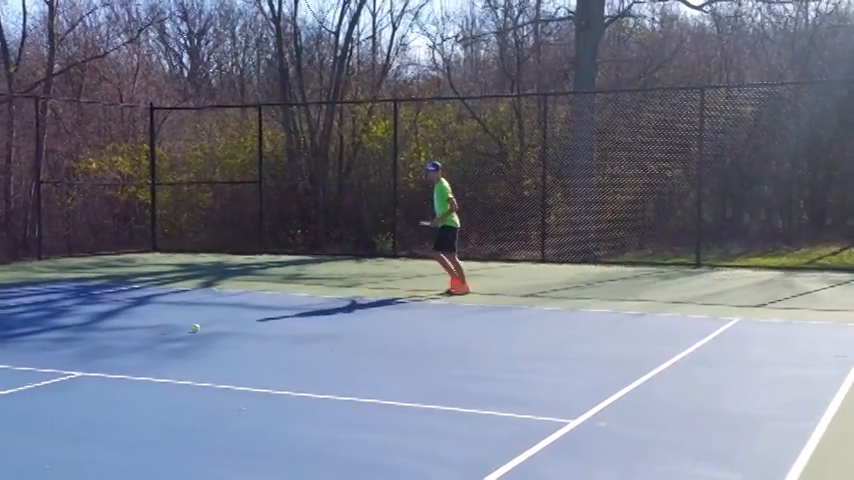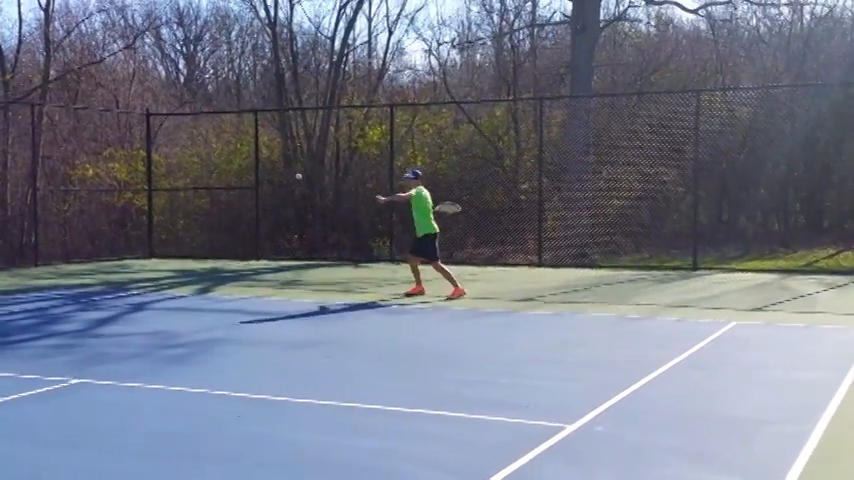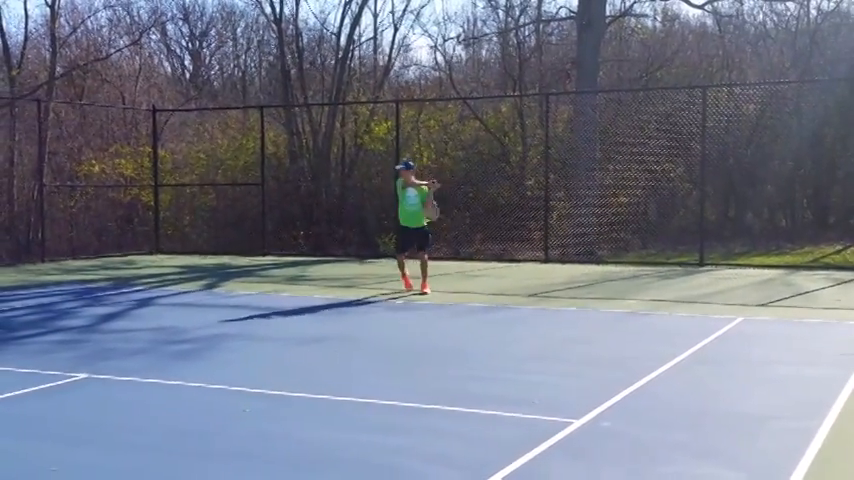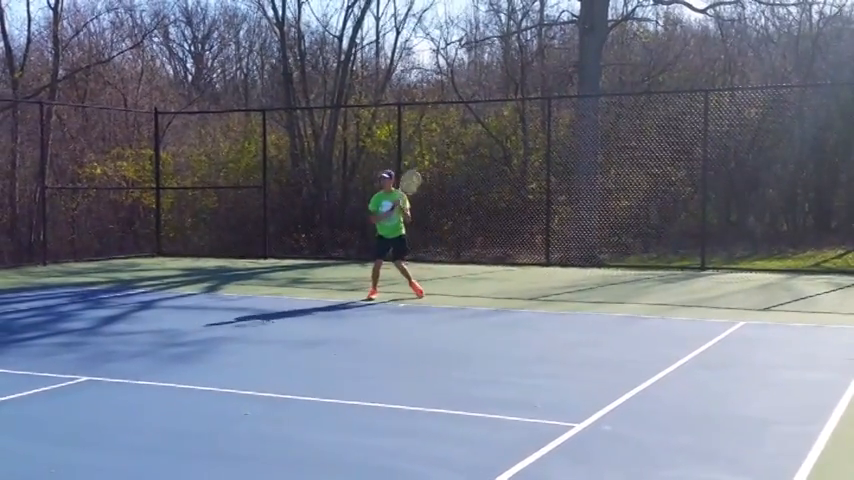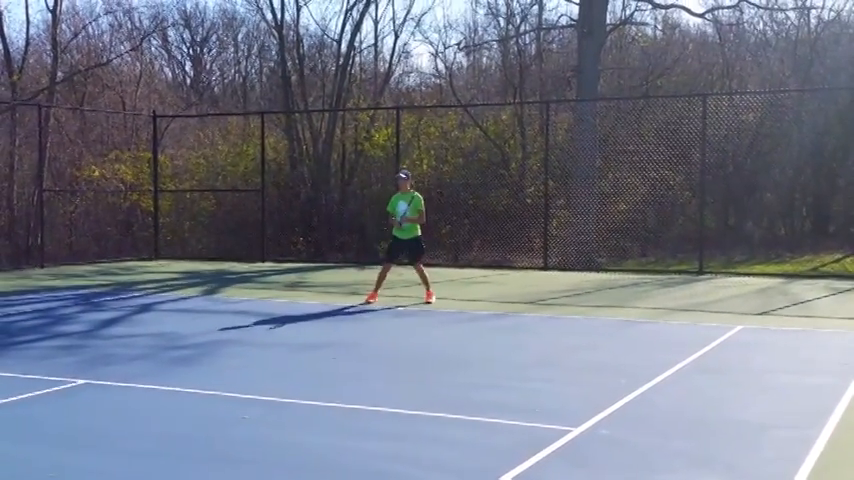
dt=0.5s
person 1, frame 1
left shoulder: (442, 186)
right shoulder: (438, 186)
left elbow: (455, 207)
left wrist: (439, 220)
right wrist: (438, 220)
left hip: (448, 225)
right hip: (444, 225)
left knee: (449, 255)
right knee: (440, 255)
left ankle: (463, 285)
right ankle: (456, 279)
person 1, frame 2
left shoulder: (417, 191)
right shoulder: (421, 192)
left elbow: (402, 197)
left wrist: (385, 199)
left hip: (428, 233)
right hip: (422, 233)
left knee: (435, 263)
right knee: (412, 258)
left ankle: (458, 288)
right ankle: (419, 287)
person 1, frame 3
left shoulder: (422, 187)
right shoulder: (401, 182)
left elbow: (427, 207)
right elbow: (408, 184)
left wrist: (430, 192)
right wrist: (427, 183)
left hip: (420, 226)
right hip: (405, 226)
left knee: (422, 255)
right knee: (400, 256)
left ankle: (424, 283)
right ankle: (405, 275)
person 1, frame 4
left shoulder: (400, 196)
right shoulder: (376, 197)
left elbow: (408, 219)
right elbow: (372, 219)
left wrist: (402, 209)
right wrist: (386, 214)
left hip: (398, 235)
right hip: (383, 235)
left knee: (399, 263)
right knee: (377, 262)
left ankle: (412, 283)
right ankle: (373, 290)
person 1, frame 5
left shoulder: (417, 197)
right shoulder: (395, 198)
left elbow: (422, 219)
right elbow: (391, 218)
left wrist: (407, 220)
right wrist: (395, 223)
left hip: (413, 237)
right hip: (398, 237)
left knee: (418, 266)
right knee: (386, 265)
left ankle: (429, 293)
right ankle: (374, 292)
